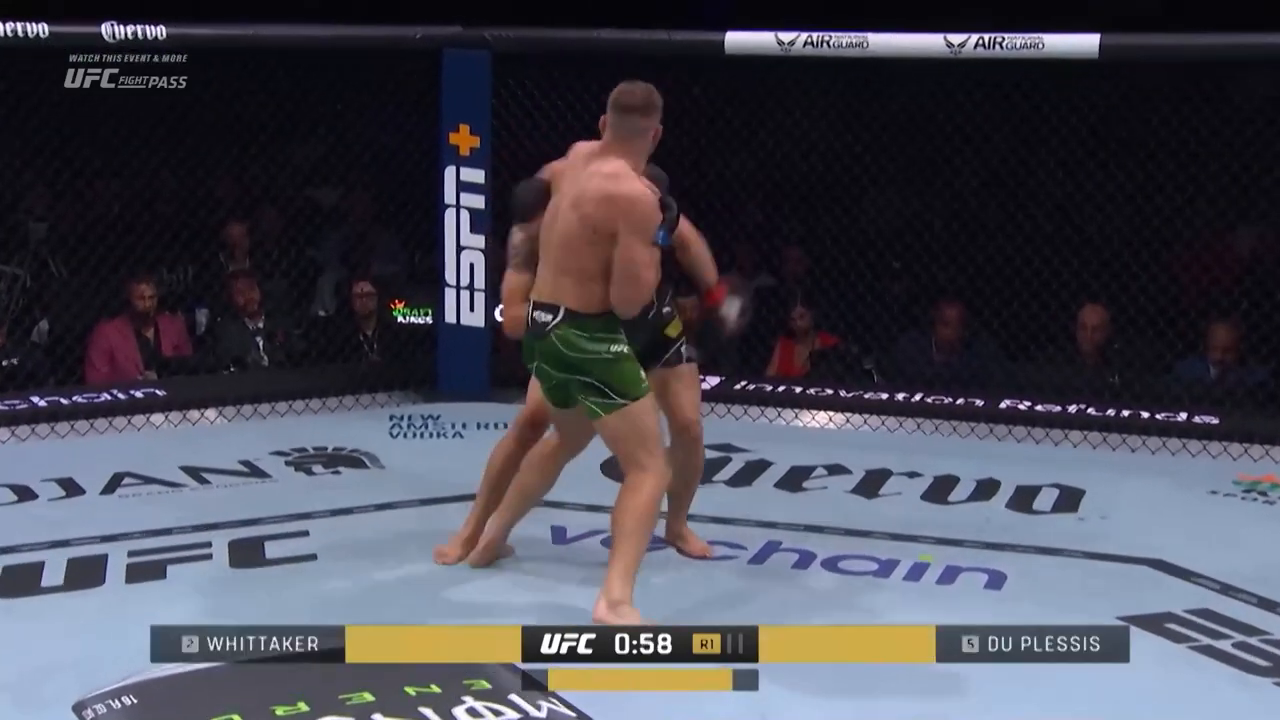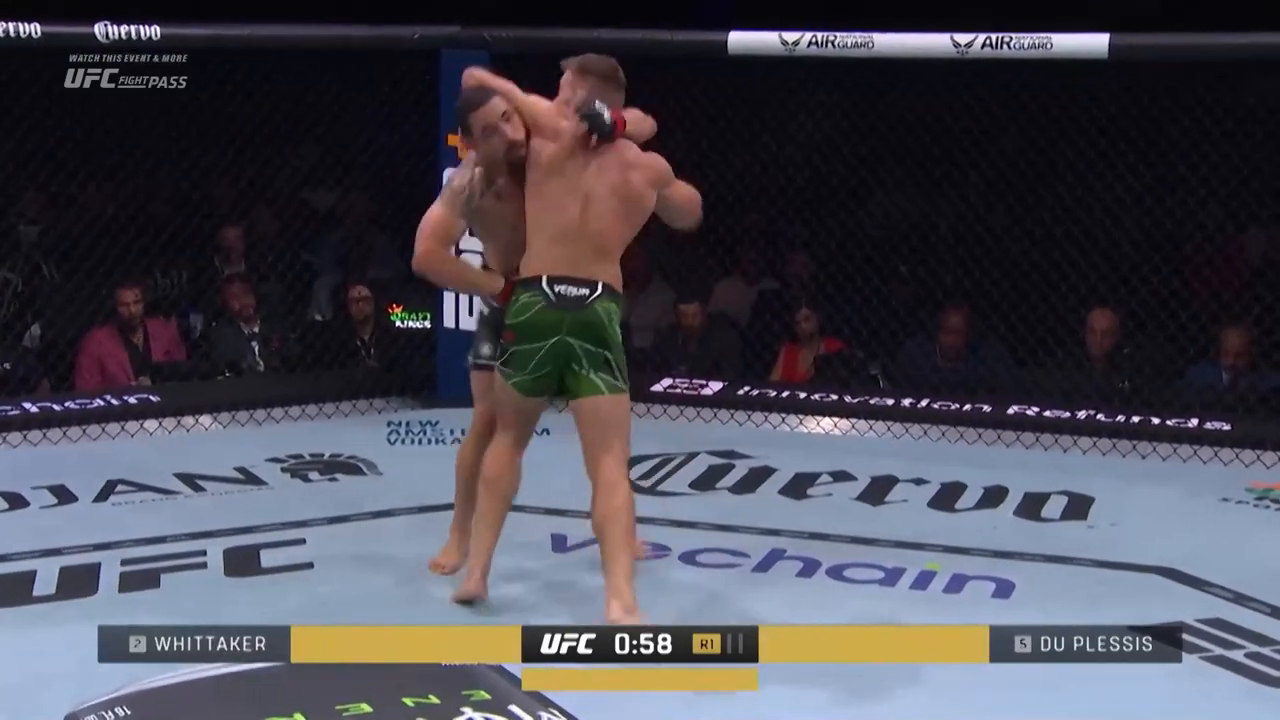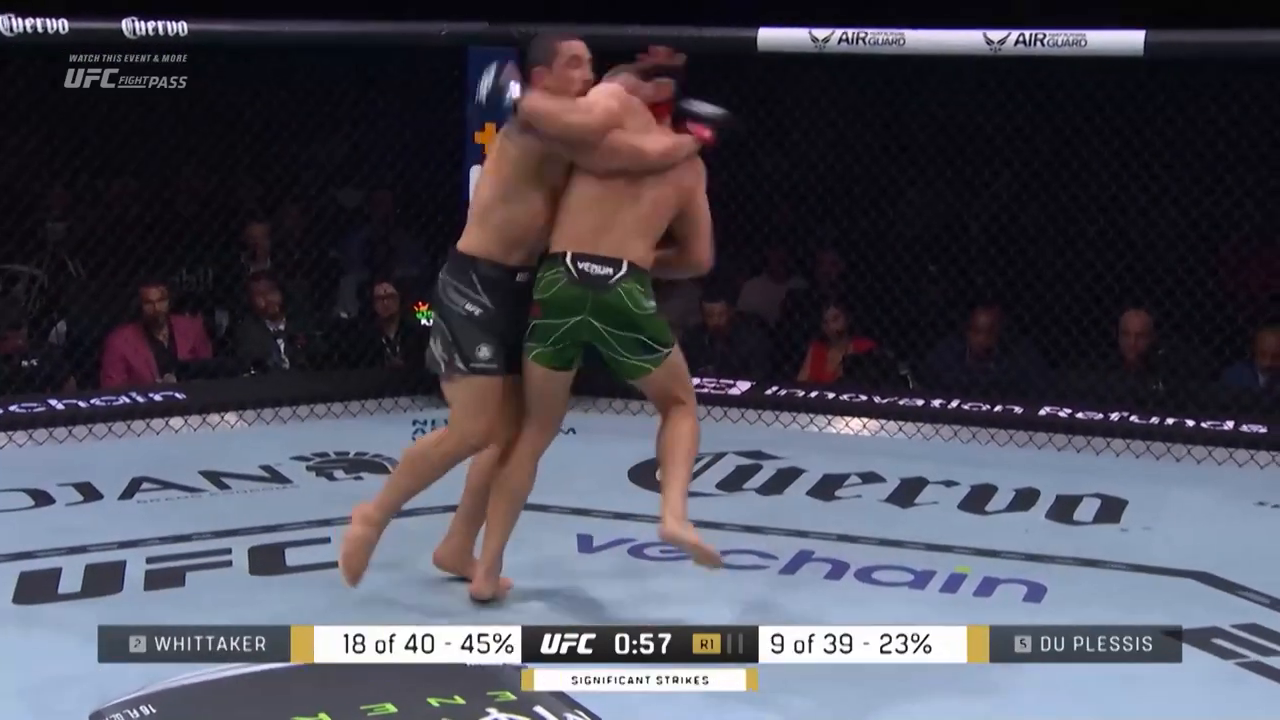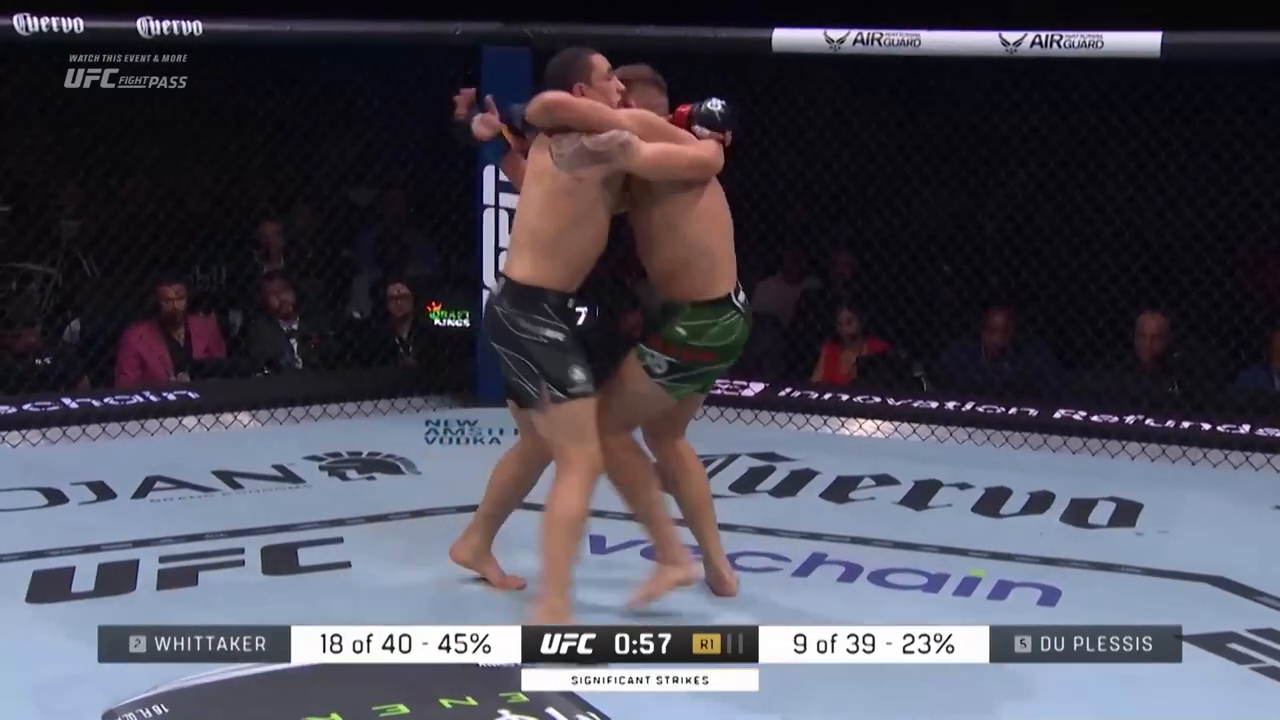
dt=0.3s
person 1, frame 1
left shoulder: (579, 157)
right shoulder: (634, 197)
left elbow: (547, 176)
right elbow: (628, 303)
right wrist: (658, 240)
left hip: (543, 330)
right hip: (590, 340)
left knee: (565, 434)
right knee: (647, 469)
right ankle: (615, 600)
person 1, frame 2
left shoulder: (553, 126)
right shoulder: (650, 170)
left elbow: (474, 79)
right elbow: (689, 212)
left hip: (532, 306)
right hip: (596, 315)
left knee: (508, 435)
right knee: (609, 466)
left ankle: (475, 572)
right ankle: (619, 604)
person 1, frame 3
left shoulder: (620, 109)
right shoulder: (689, 170)
right elbow: (698, 260)
left hip: (563, 286)
right hip: (626, 296)
left knee: (534, 433)
right knee: (680, 403)
left ankle: (486, 571)
right ankle: (674, 516)
person 1, frame 4
left shoulder: (654, 132)
right shoulder: (658, 149)
left elbow: (550, 105)
left wrist: (527, 117)
left hip: (694, 326)
right hip: (711, 314)
left knee: (608, 426)
right knee: (664, 435)
right ankle: (717, 563)
person 2, frame 1
right shoulder: (525, 243)
left elbow: (685, 238)
right elbow: (514, 321)
left wrist: (716, 293)
left hip: (649, 319)
left knee: (688, 424)
right knee: (529, 424)
left ankle: (677, 524)
right ankle: (475, 530)
person 2, frame 2
right shoulder: (469, 180)
left elbow: (643, 125)
right elbow: (426, 257)
right wrist: (494, 289)
right knee: (487, 419)
right ankle: (459, 533)
person 2, frame 3
left shoulder: (574, 126)
right shoulder: (540, 125)
right elbow: (645, 154)
right wrist: (691, 138)
left hip: (513, 285)
right hip: (474, 284)
left knee: (513, 430)
right knee: (474, 432)
left ankle: (457, 549)
right ankle: (373, 515)
person 2, frame 4
left shoulder: (552, 141)
right shoulder: (593, 142)
right elbow: (704, 162)
right wrist: (712, 139)
left hip: (524, 305)
right hip: (533, 312)
left knee: (535, 444)
right knee: (581, 463)
left ankle: (474, 547)
right ankle: (551, 613)
